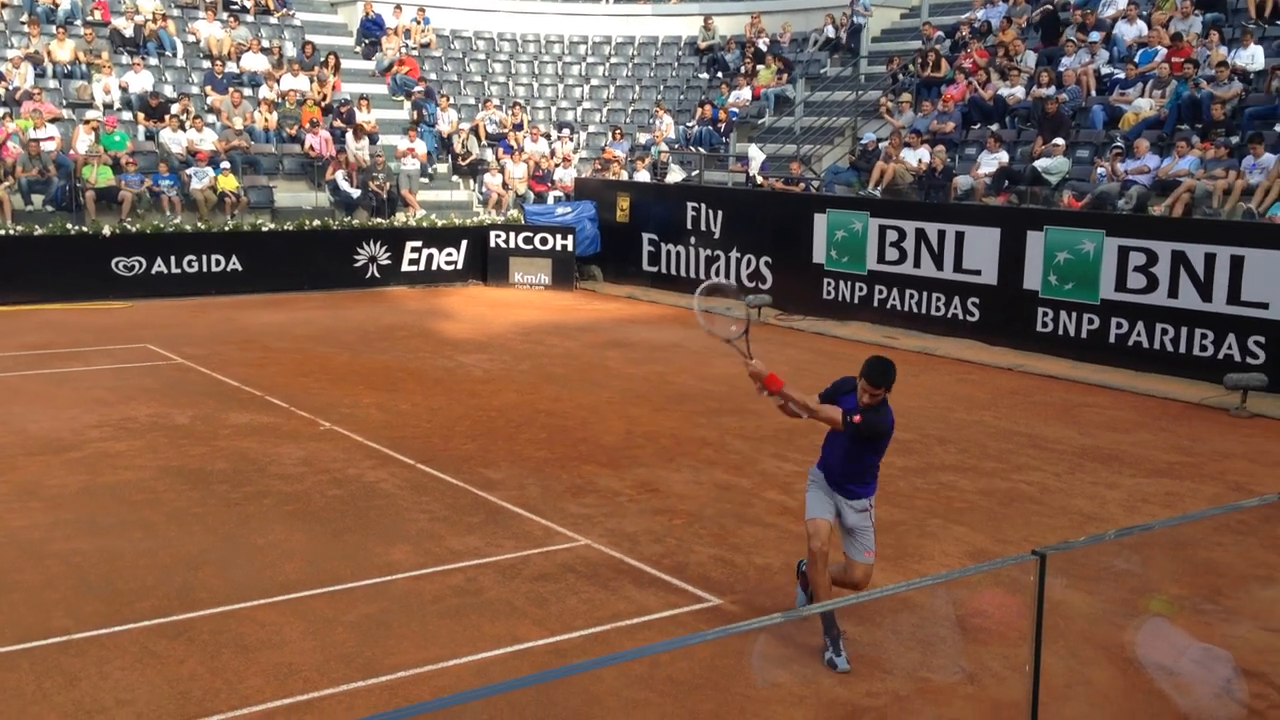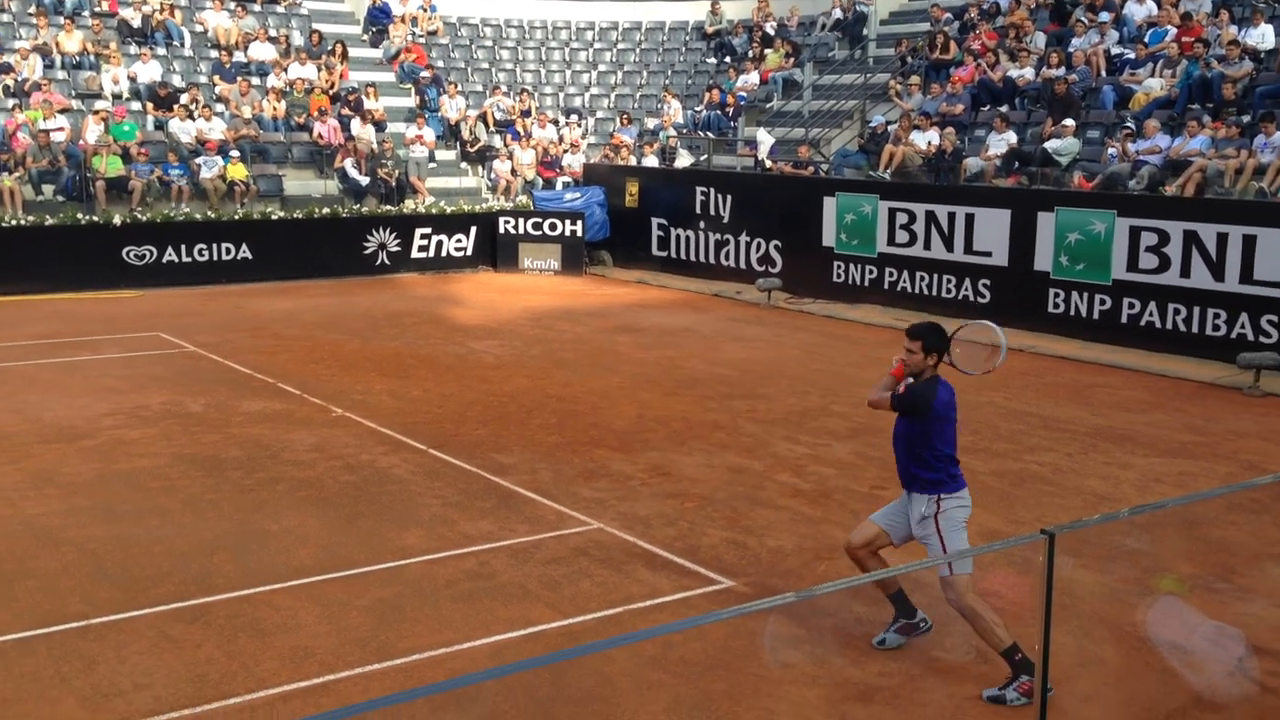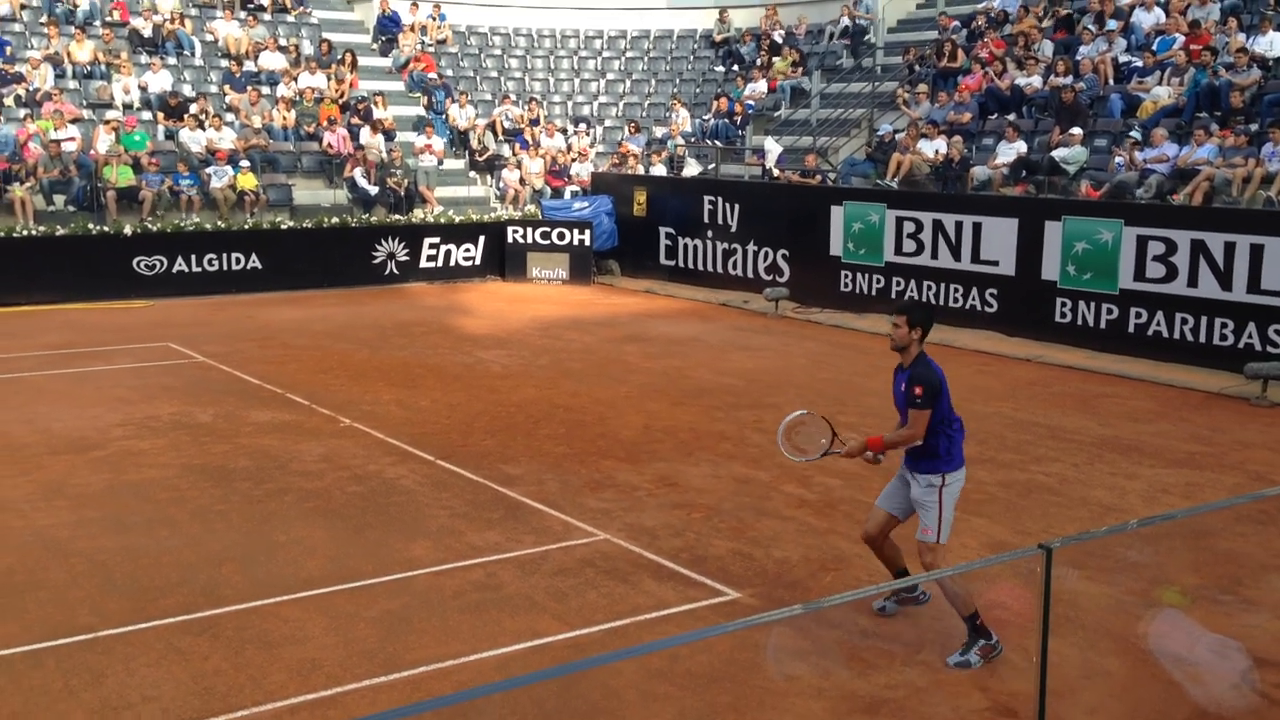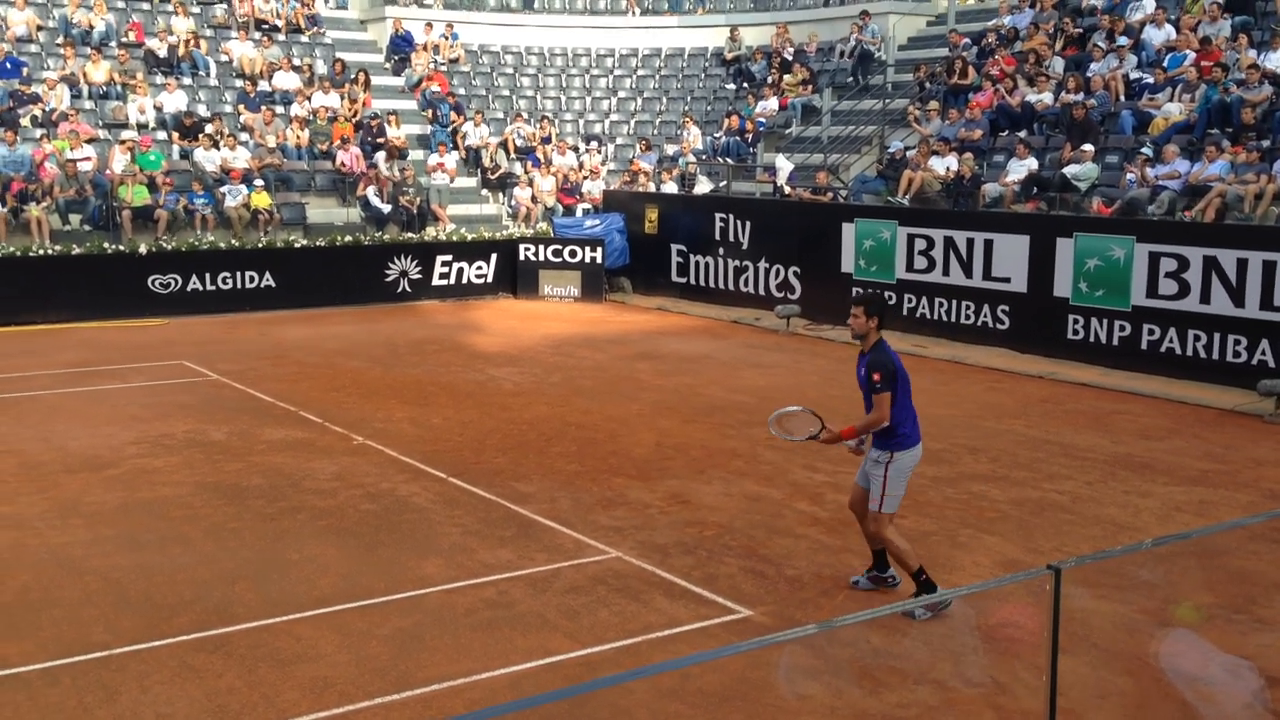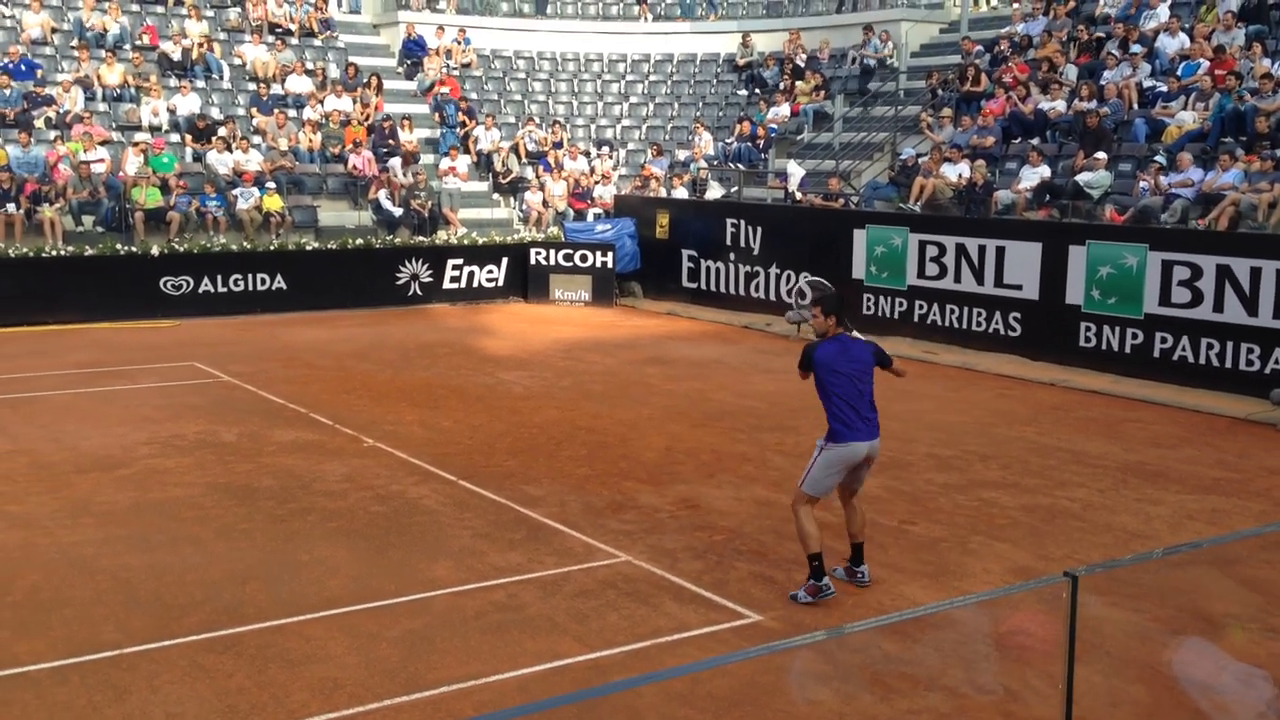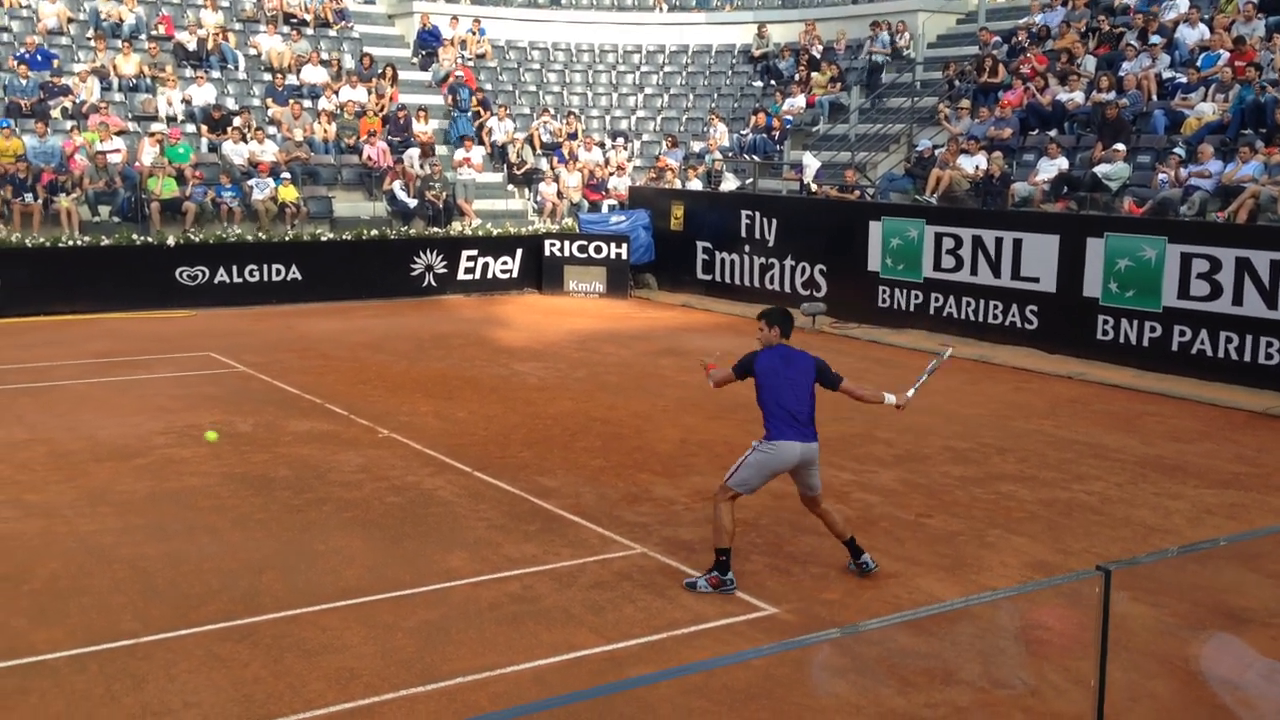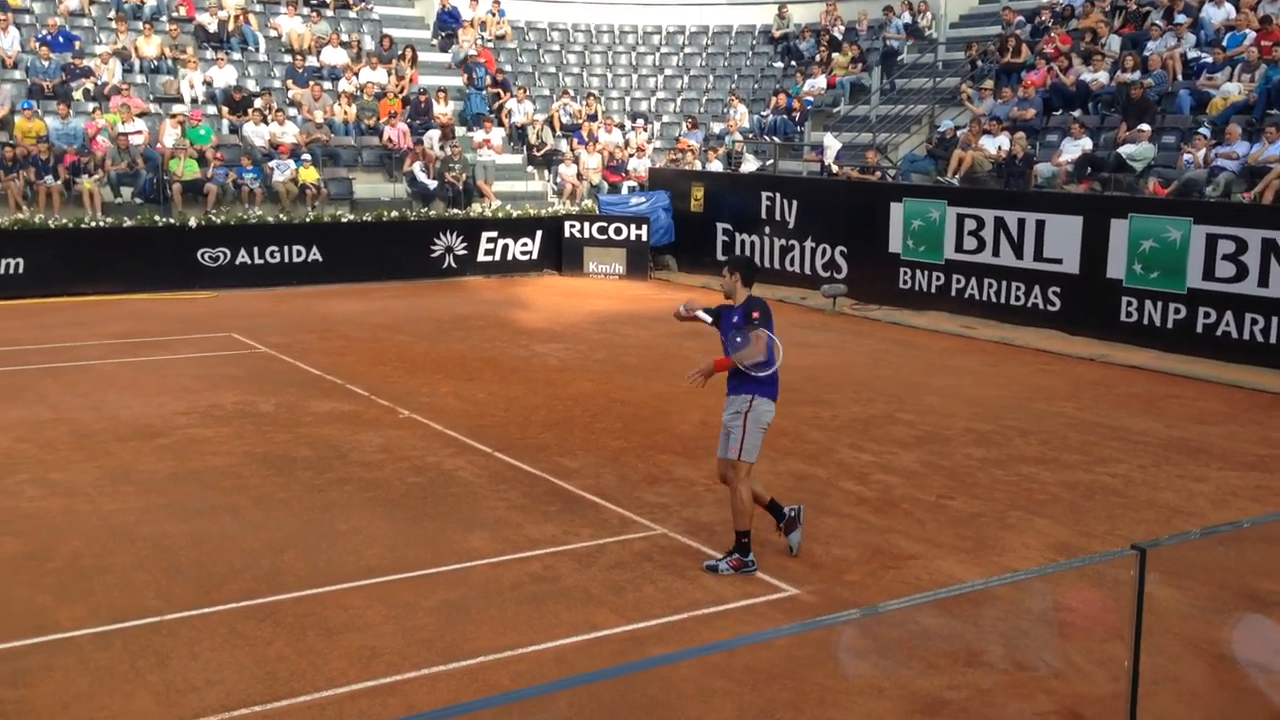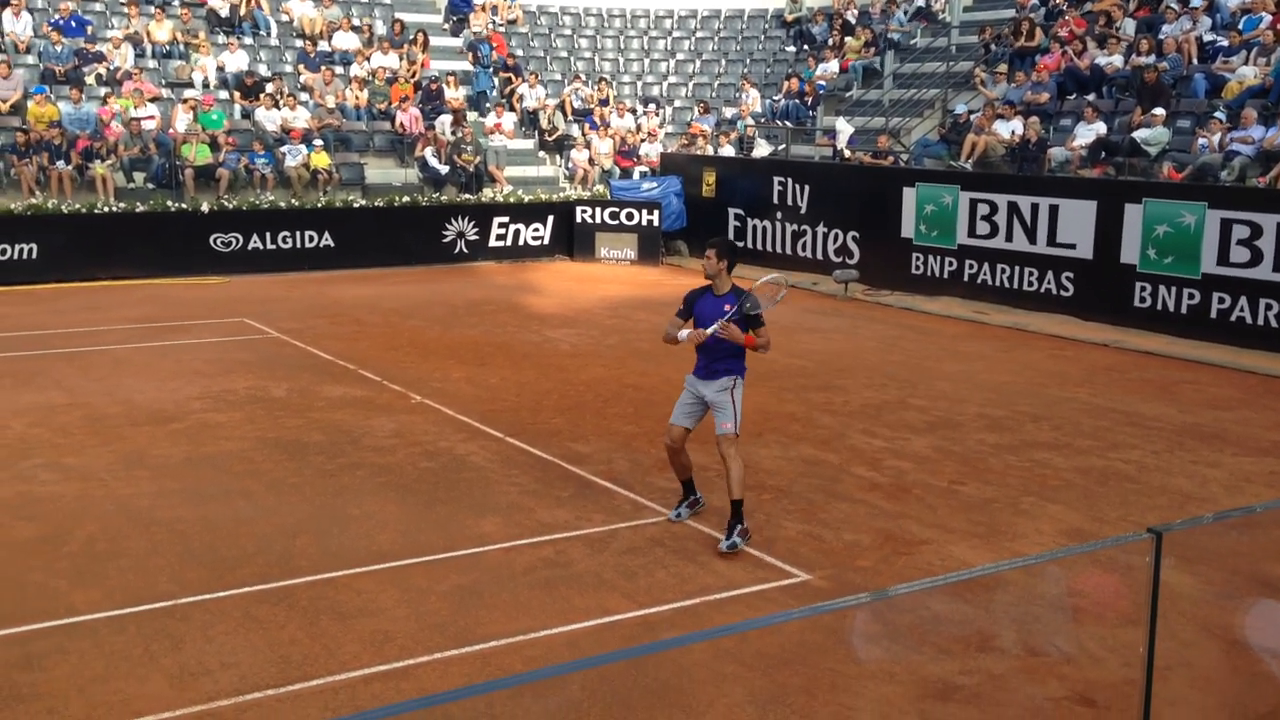
dt=0.4s
person 1, frame 1
left shoulder: (880, 422)
right shoulder: (847, 387)
left elbow: (817, 413)
right elbow: (800, 408)
left wrist: (774, 382)
right wrist: (772, 386)
left hip: (857, 497)
right hip: (823, 481)
left knee: (859, 579)
right knee: (819, 546)
left ankle: (809, 572)
right ankle: (831, 635)
person 1, frame 2
left shoulder: (922, 394)
right shoulder: (932, 389)
left elbow: (875, 398)
left wrist: (897, 371)
left hip: (941, 502)
right hip: (916, 496)
left knee: (959, 595)
right knee: (857, 545)
left ankle: (1023, 673)
right ankle: (909, 618)
person 1, frame 3
left shoulder: (924, 376)
right shoulder: (901, 370)
left elbow: (915, 435)
left wrist: (868, 443)
right wrist: (879, 447)
left hip: (940, 476)
right hip: (912, 471)
left knee: (931, 558)
right knee: (873, 533)
left ankle: (983, 638)
right ankle: (908, 590)
person 1, frame 4
left shoulder: (878, 361)
right shoulder: (869, 354)
left elbow: (880, 418)
left wrist: (841, 435)
right wrist: (860, 437)
left hip: (897, 450)
right hip: (886, 446)
left knee: (879, 526)
right knee: (858, 505)
left ankle: (930, 591)
right ankle: (881, 572)
person 1, frame 5
left shoulder: (813, 352)
right shoulder: (869, 348)
left elbow: (803, 375)
right elbow: (900, 371)
left hip: (842, 444)
right hip: (872, 440)
left knee: (801, 504)
right knee: (848, 494)
left ankle: (818, 580)
right ankle: (857, 567)
person 1, frame 6
left shoulder: (758, 359)
right shoulder: (812, 363)
left elbow: (717, 381)
right elbow: (854, 391)
left wrist: (708, 367)
right wrist: (891, 399)
left hip: (778, 447)
right hip: (809, 447)
left knee: (723, 498)
right knee: (814, 503)
left ankle: (721, 574)
right ankle: (860, 558)
person 1, frame 7
left shoulder: (757, 308)
right shoulder: (724, 312)
left elbow: (756, 353)
right elbow: (681, 316)
left wrist: (714, 366)
right wrist: (686, 309)
left hip: (755, 401)
right hip: (735, 401)
left knee: (737, 476)
right knee: (727, 474)
left ankle: (743, 554)
right ankle: (785, 515)
person 1, frame 8
left shoulder: (744, 300)
right shoulder: (695, 297)
left elbow: (765, 343)
right elbow: (668, 333)
left wrist: (742, 338)
right wrist: (688, 334)
left hip: (727, 383)
right hip: (696, 381)
left knee: (727, 448)
right knee: (673, 442)
left ankle: (738, 525)
right ankle: (691, 496)
